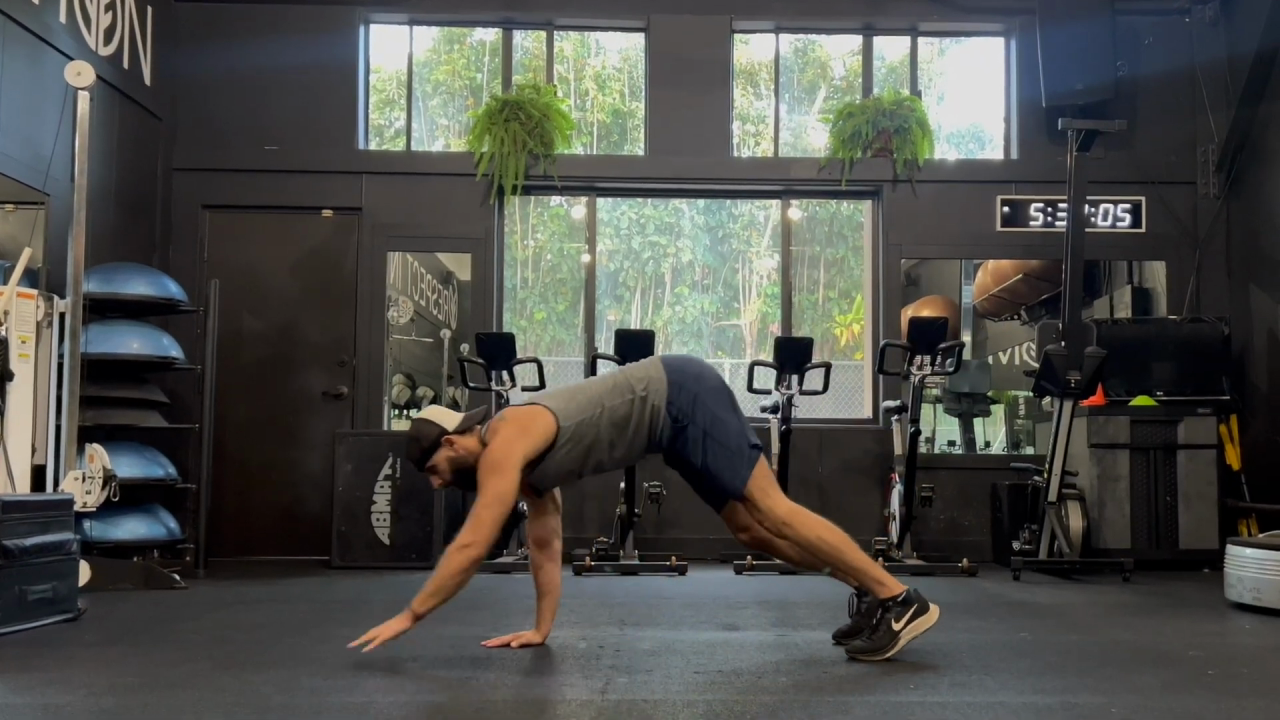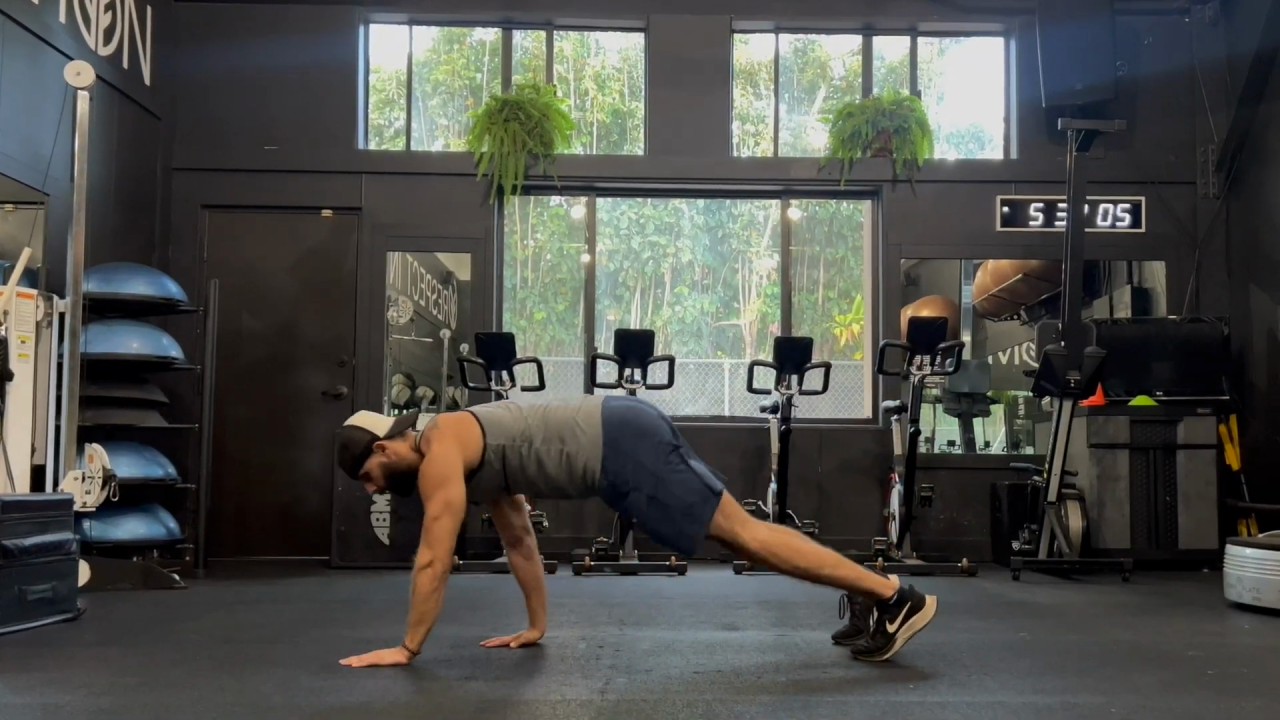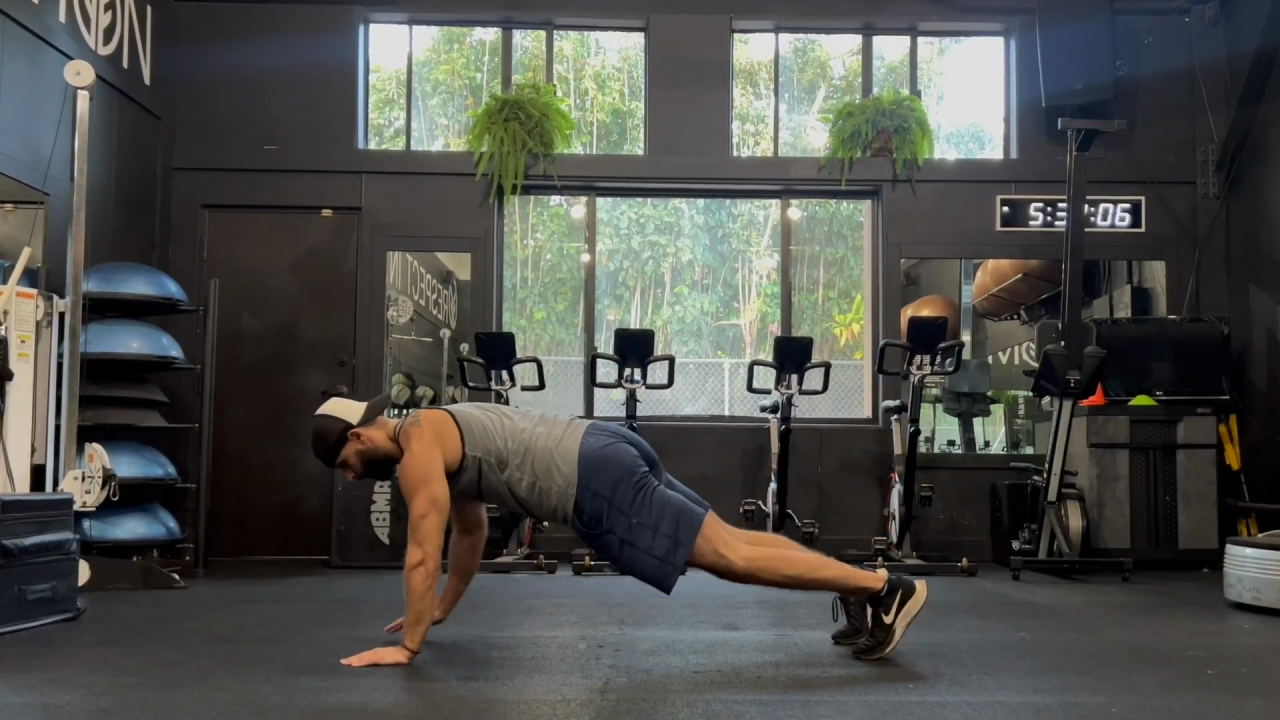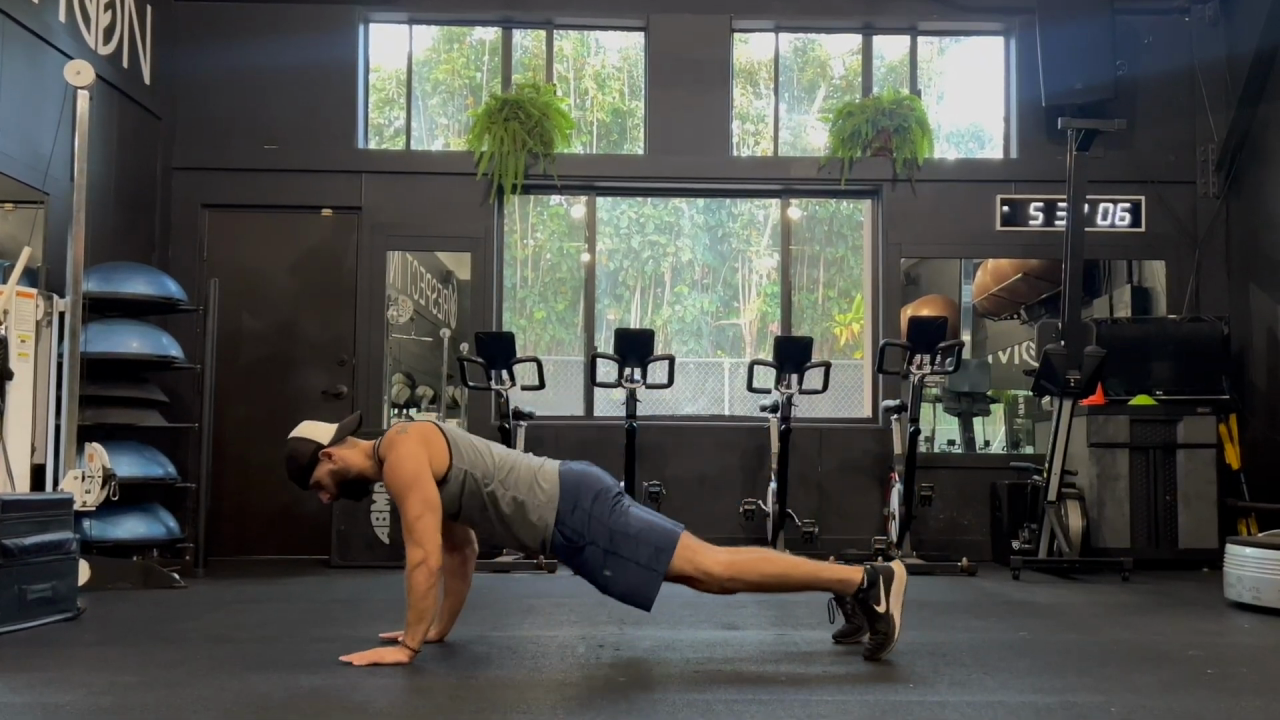
dt=0.4s
person 1, frame 1
left shoulder: (506, 444)
right shoulder: (524, 457)
left elbow: (471, 545)
right elbow: (545, 541)
left wrist: (406, 619)
right wrist: (542, 626)
left hip: (679, 394)
right hip: (669, 408)
left knee: (770, 510)
right knee: (749, 527)
left ankle: (899, 600)
right ankle: (870, 595)
person 1, frame 2
left shoulder: (437, 451)
right shoulder: (468, 452)
left elbow: (433, 559)
right elbow: (518, 538)
left wrist: (407, 647)
right wrist: (538, 623)
left hip: (618, 446)
right hip: (624, 427)
left knee: (743, 535)
right knee: (739, 531)
left ankle: (895, 597)
right ankle: (870, 592)
person 1, frame 3
left shoulder: (416, 445)
right shoulder: (440, 433)
left elbow: (422, 556)
right elbow: (470, 530)
left wrist: (407, 645)
right wrist: (439, 611)
left hip: (595, 485)
right hip: (605, 450)
left knee: (730, 557)
right knee: (726, 538)
left ankle: (886, 588)
right ankle: (859, 589)
person 1, frame 4
left shoulder: (399, 453)
right shoulder: (417, 456)
left elbow: (425, 557)
right elbow: (460, 548)
left wrist: (408, 644)
right wrist: (440, 627)
left hip: (573, 514)
right hip: (575, 498)
left knee: (711, 569)
right knee: (706, 562)
left ankle: (867, 578)
right ankle: (850, 586)
